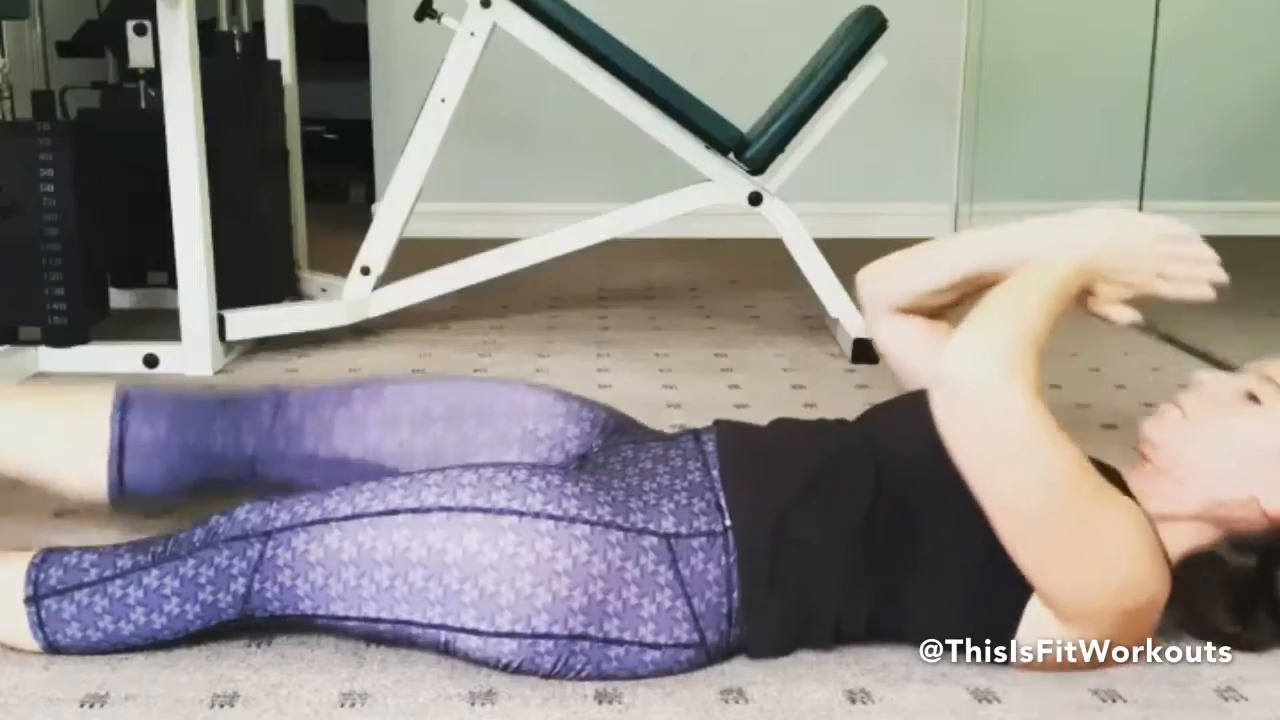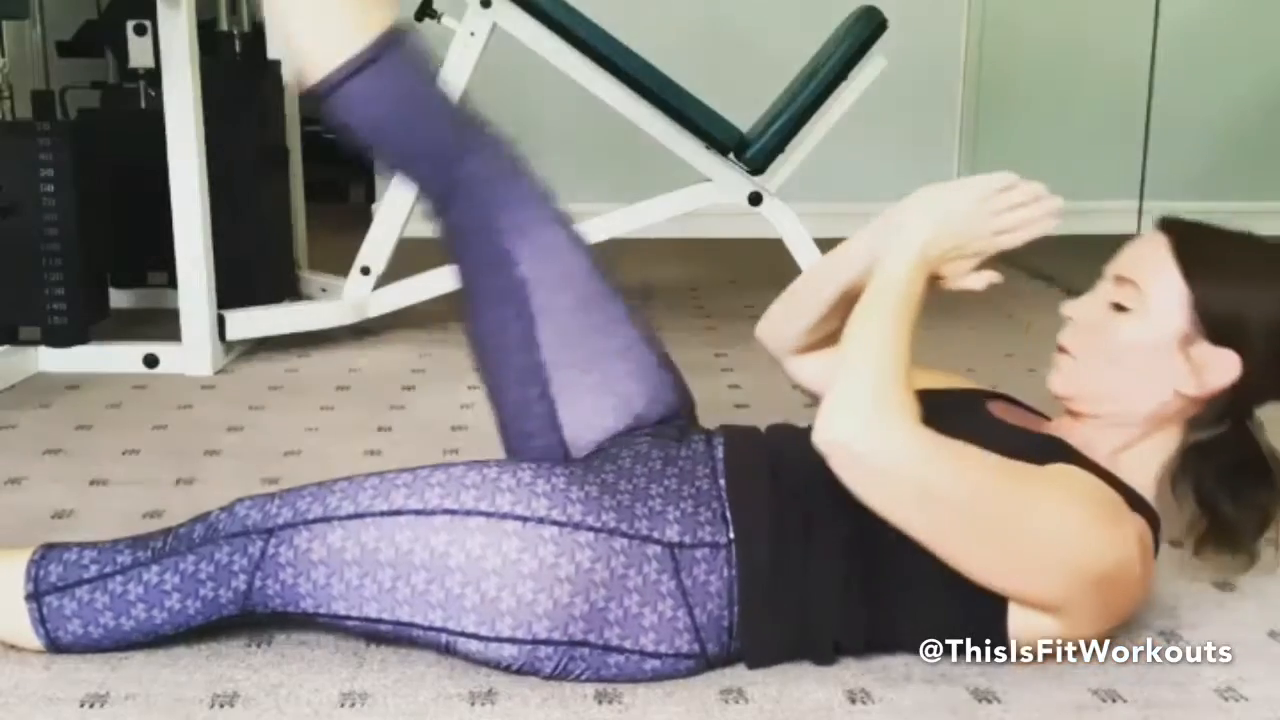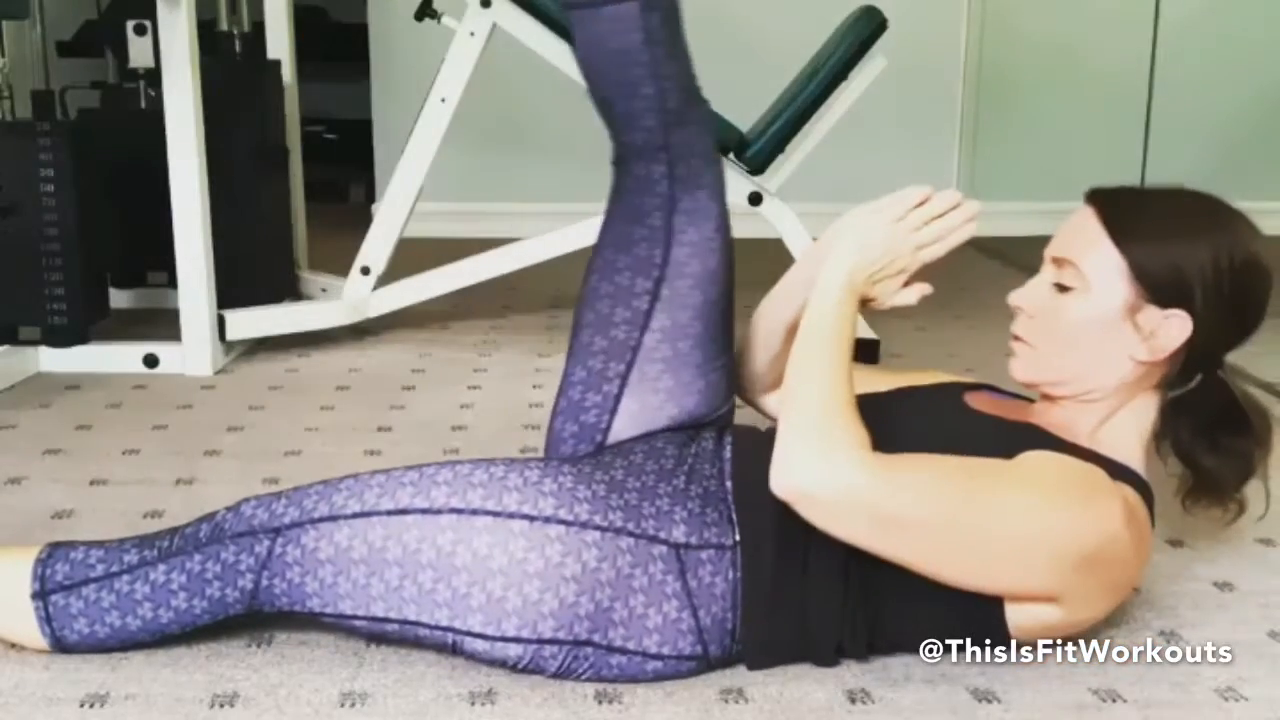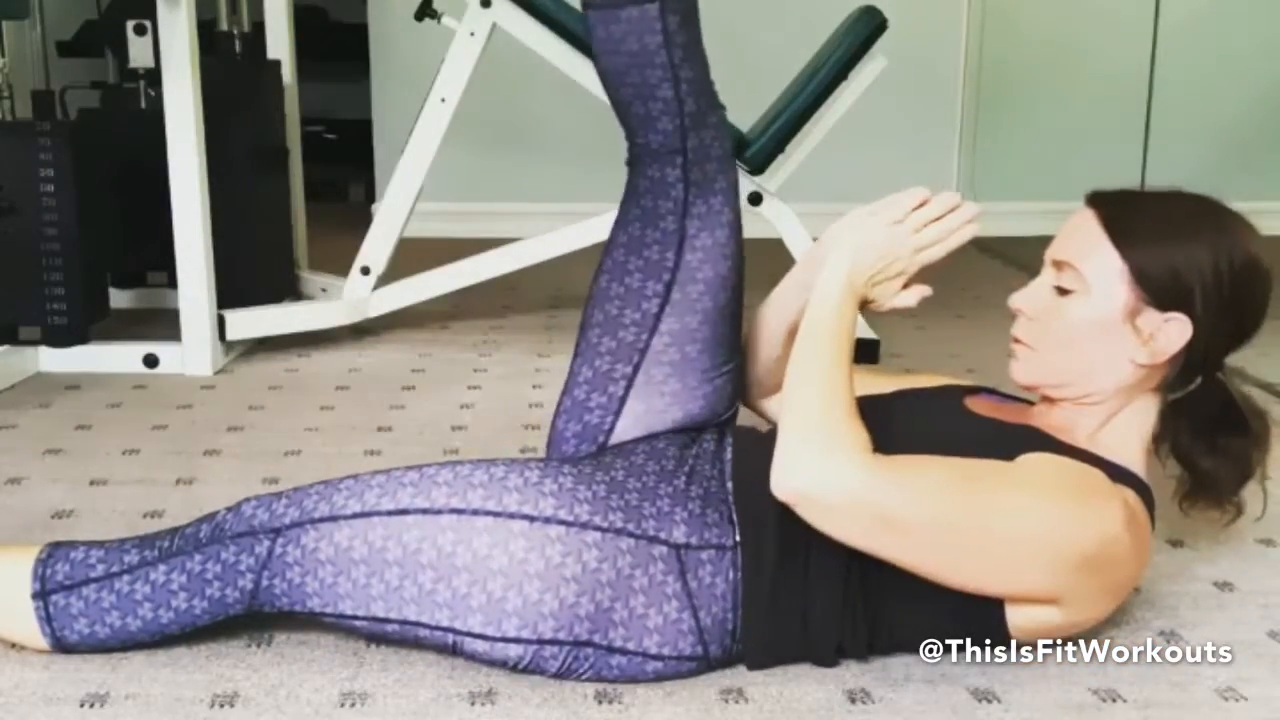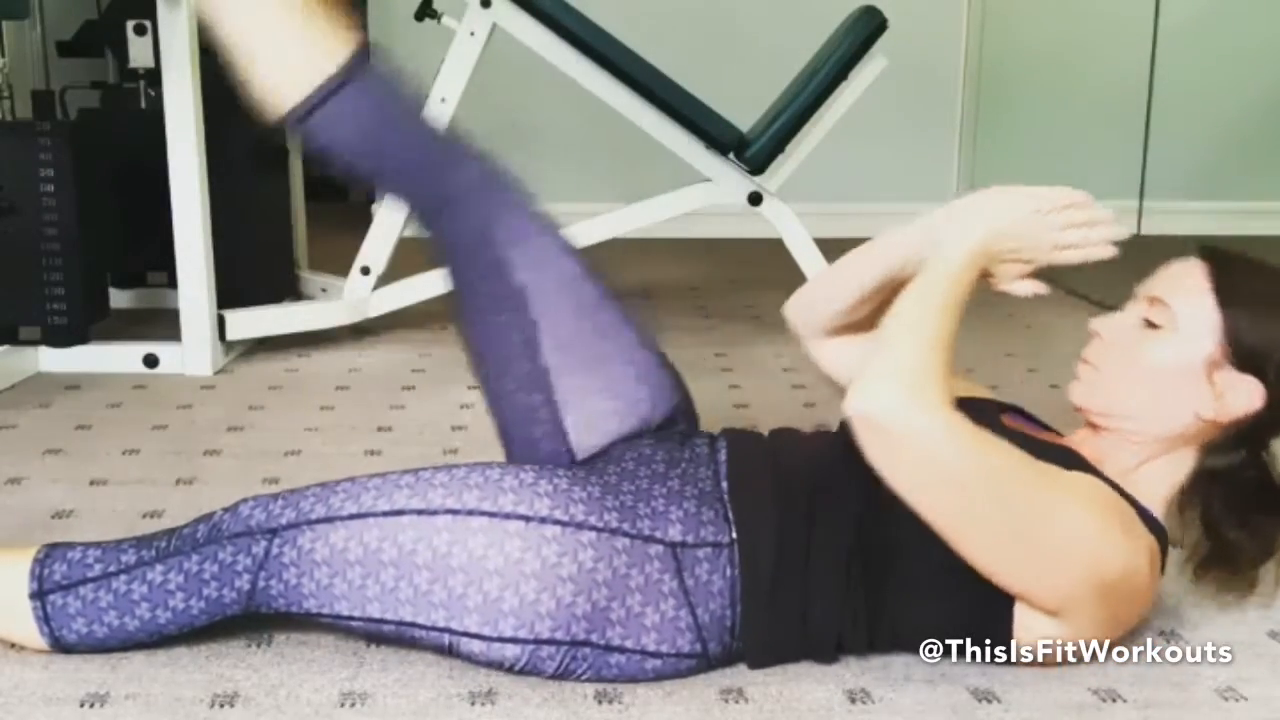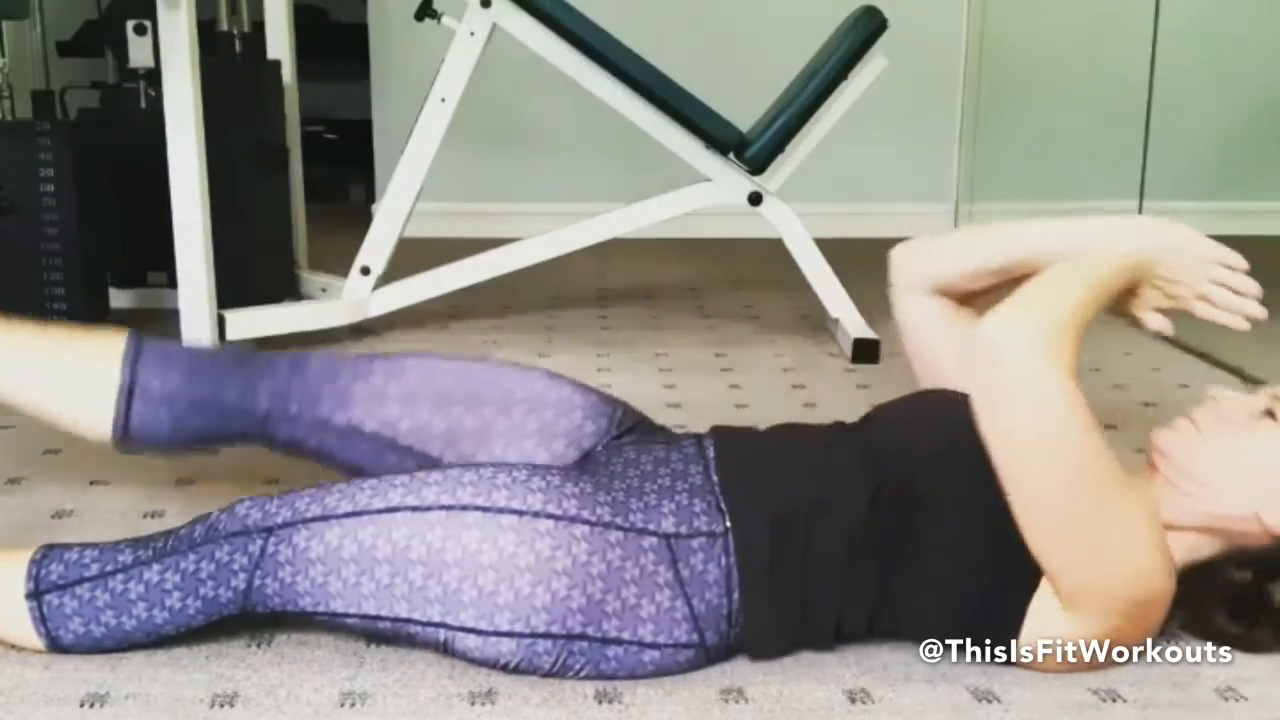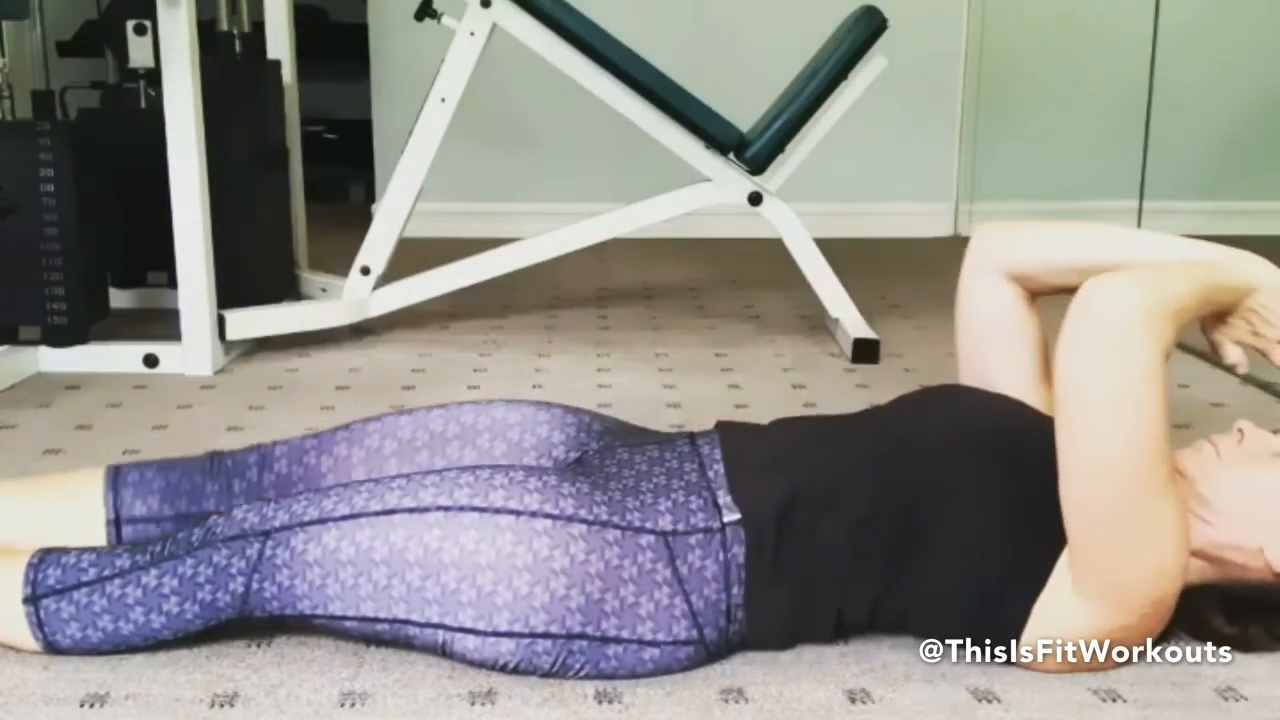
dt=0.4s
person 1, frame 1
left shoulder: (1113, 576)
right shoulder: (1059, 485)
left elbow: (974, 377)
right elbow: (889, 292)
left wrist: (1076, 262)
right wrist: (1079, 238)
left hip: (673, 569)
right hip: (661, 468)
left knee: (256, 554)
right knee: (254, 430)
person 1, frame 2
left shoulder: (1095, 545)
right shoulder: (1031, 444)
left elbow: (862, 439)
right elbow: (794, 337)
left wrist: (915, 257)
right wrist: (904, 233)
left hip: (664, 577)
right hip: (663, 466)
left knee: (256, 546)
right knee: (467, 173)
person 1, frame 3
left shoulder: (1090, 524)
right shoulder: (1028, 418)
left elbow: (817, 474)
right elbow: (767, 373)
left wrist: (842, 276)
right wrist: (830, 265)
left hip: (668, 578)
right hip: (666, 467)
left knee: (263, 544)
right knee: (668, 157)
person 1, frame 4
left shoulder: (1088, 527)
right shoulder: (1025, 419)
left elbow: (819, 479)
right elbow: (769, 380)
left wrist: (842, 277)
right wrist: (828, 270)
left hip: (671, 578)
right hip: (668, 467)
left knee: (261, 544)
right knee: (681, 160)
person 1, frame 5
left shoulder: (1102, 553)
right shoulder: (1048, 457)
left elbow: (888, 425)
right elbow: (819, 325)
left wrist: (965, 247)
right wrist: (945, 237)
left hip: (667, 580)
right hip: (668, 472)
left knee: (258, 546)
right knee: (460, 190)
person 1, frame 6
left shoulder: (1118, 577)
right shoulder: (1068, 499)
left elbow: (1007, 352)
right elbow: (917, 274)
left wrist: (1117, 259)
right wrist: (1109, 241)
left hip: (670, 571)
right hip: (662, 467)
left knee: (248, 551)
right knee: (270, 384)
person 1, frame 7
left shoulder: (1124, 582)
right shoulder: (1066, 473)
left elbow: (1111, 320)
right elbow: (995, 257)
left hip: (670, 568)
right hip: (661, 469)
left knee: (245, 558)
right knee: (243, 484)
